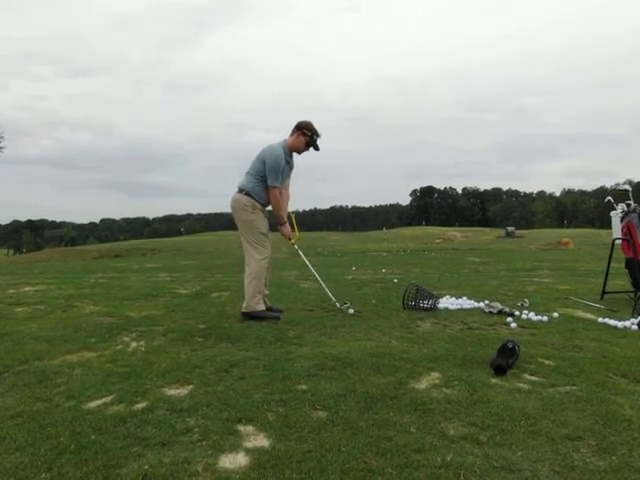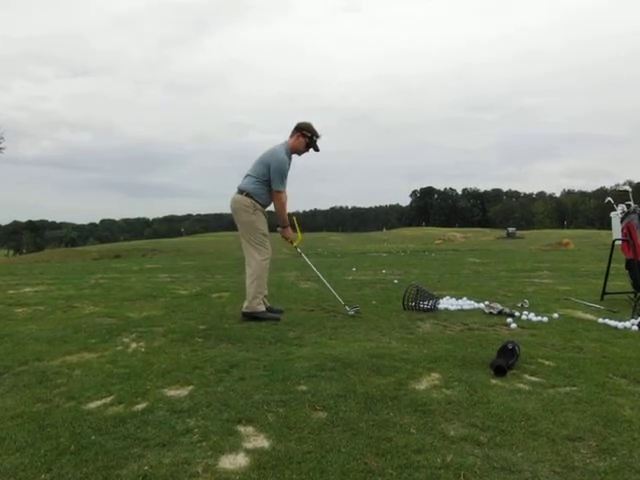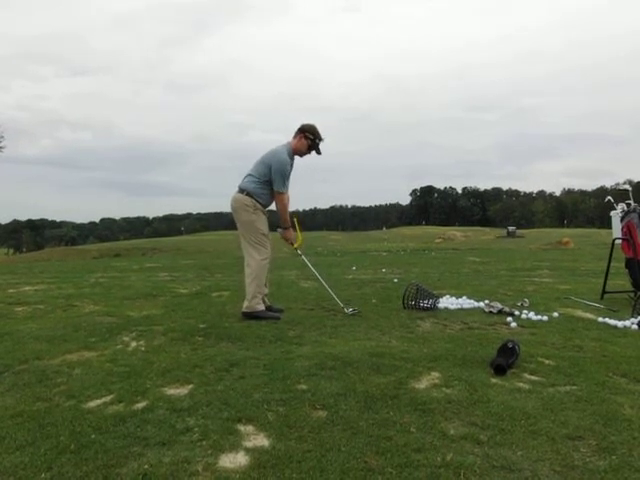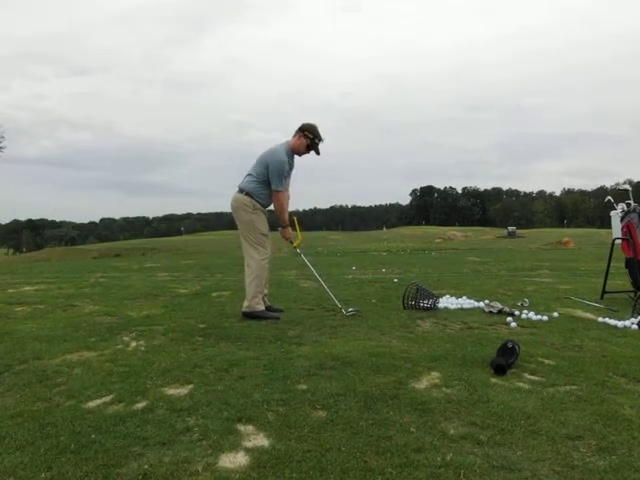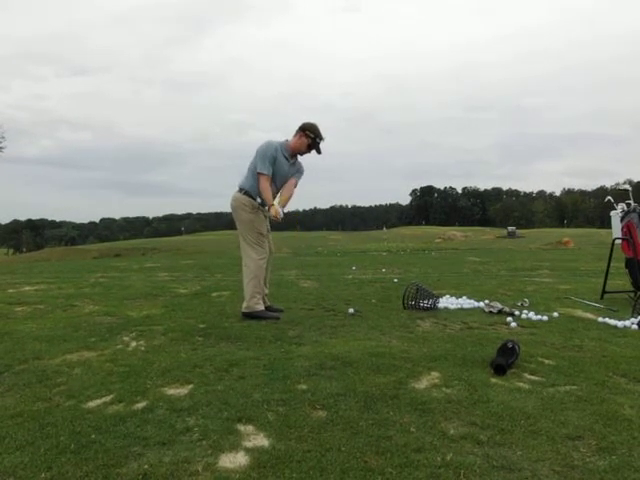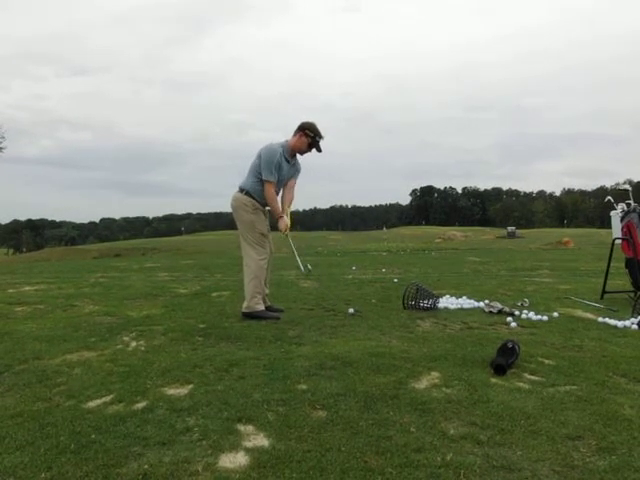
dt=0.4s
person 1, frame 1
left shoulder: (289, 160)
right shoulder: (275, 154)
left elbow: (284, 191)
right elbow: (273, 193)
left wrist: (286, 219)
right wrist: (283, 223)
left hip: (255, 205)
right hip: (247, 204)
left knee: (264, 254)
right knee: (259, 254)
left ankle: (260, 302)
right ankle: (252, 306)
person 1, frame 2
left shoulder: (283, 155)
right shoulder: (279, 158)
left elbow: (281, 193)
right elbow: (278, 197)
left wrist: (284, 223)
right wrist: (285, 226)
left hip: (251, 205)
right hip: (247, 204)
left knee: (261, 254)
right knee: (260, 255)
left ankle: (259, 302)
right ankle: (253, 307)
person 1, frame 3
left shoulder: (286, 156)
right shoulder: (281, 158)
left elbow: (283, 194)
right elbow: (280, 198)
left wrist: (285, 225)
right wrist: (286, 227)
left hip: (251, 204)
right hip: (247, 204)
left knee: (262, 253)
right knee: (258, 254)
left ankle: (260, 301)
right ankle: (252, 306)
person 1, frame 4
left shoulder: (288, 158)
right shoulder: (278, 157)
left elbow: (285, 193)
right elbow: (277, 197)
left wrist: (286, 222)
right wrist: (285, 226)
left hip: (253, 205)
right hip: (247, 204)
left knee: (263, 253)
right knee: (258, 254)
left ankle: (260, 301)
right ankle: (253, 306)
person 1, frame 5
left shoulder: (298, 167)
right shoulder: (270, 148)
left elbow: (288, 188)
right elbow: (263, 181)
left wrist: (279, 208)
right wrist: (272, 205)
left hip: (258, 206)
right hip: (246, 203)
left knee: (265, 253)
right knee: (256, 254)
left ankle: (260, 301)
right ankle: (252, 306)
person 1, frame 6
left shoulder: (295, 165)
right shoulder: (272, 151)
left elbow: (288, 190)
right elbow: (268, 189)
left wrist: (286, 215)
right wrist: (280, 217)
left hip: (258, 206)
right hip: (247, 203)
left knee: (265, 253)
right knee: (257, 254)
left ankle: (261, 301)
right ankle: (252, 306)
